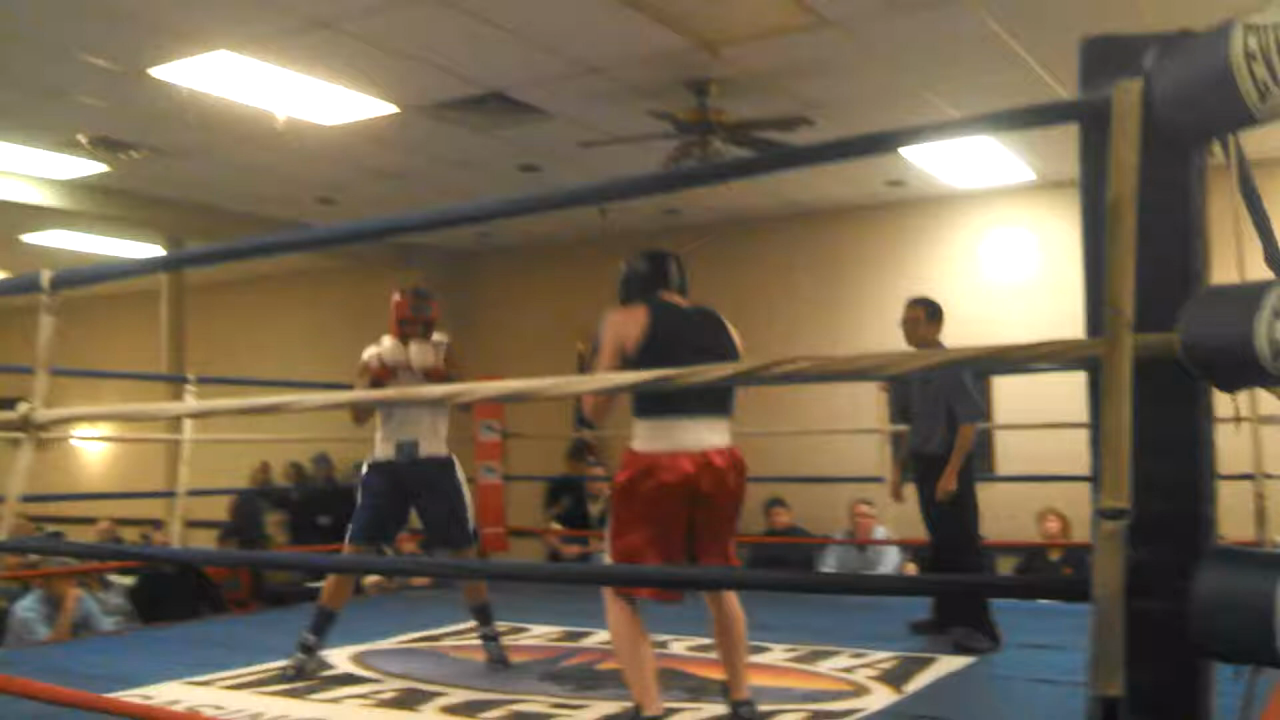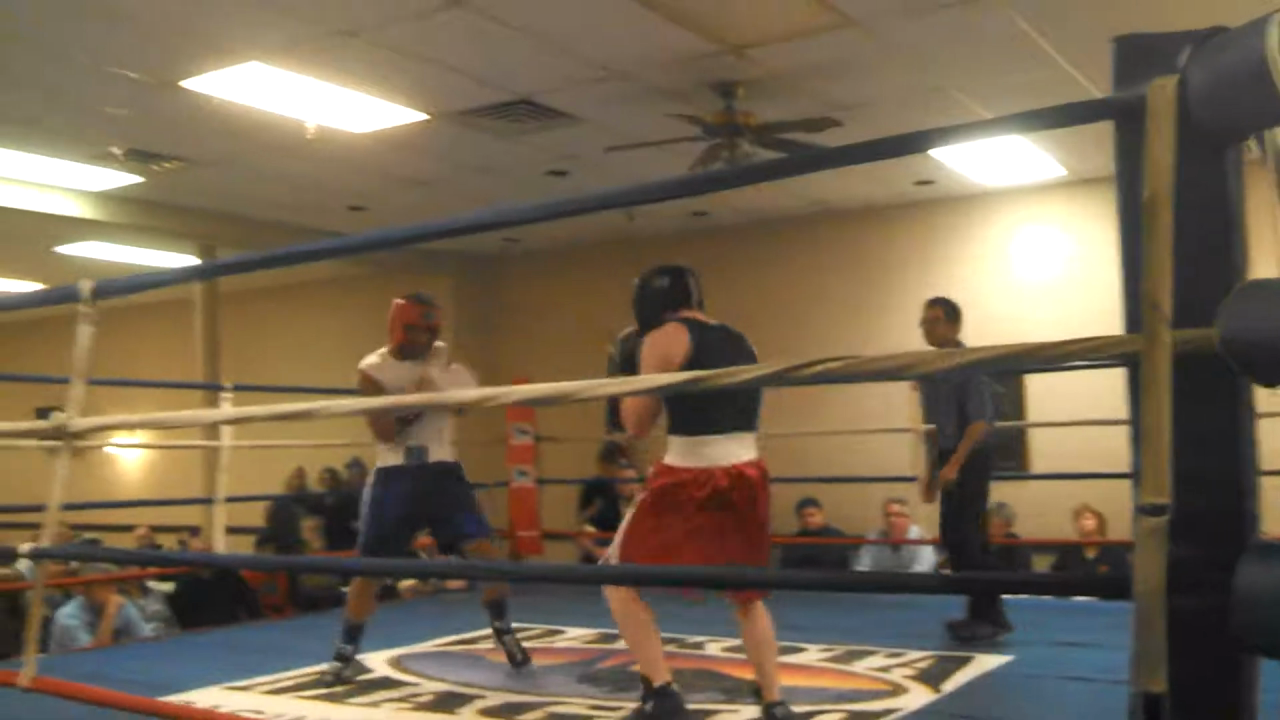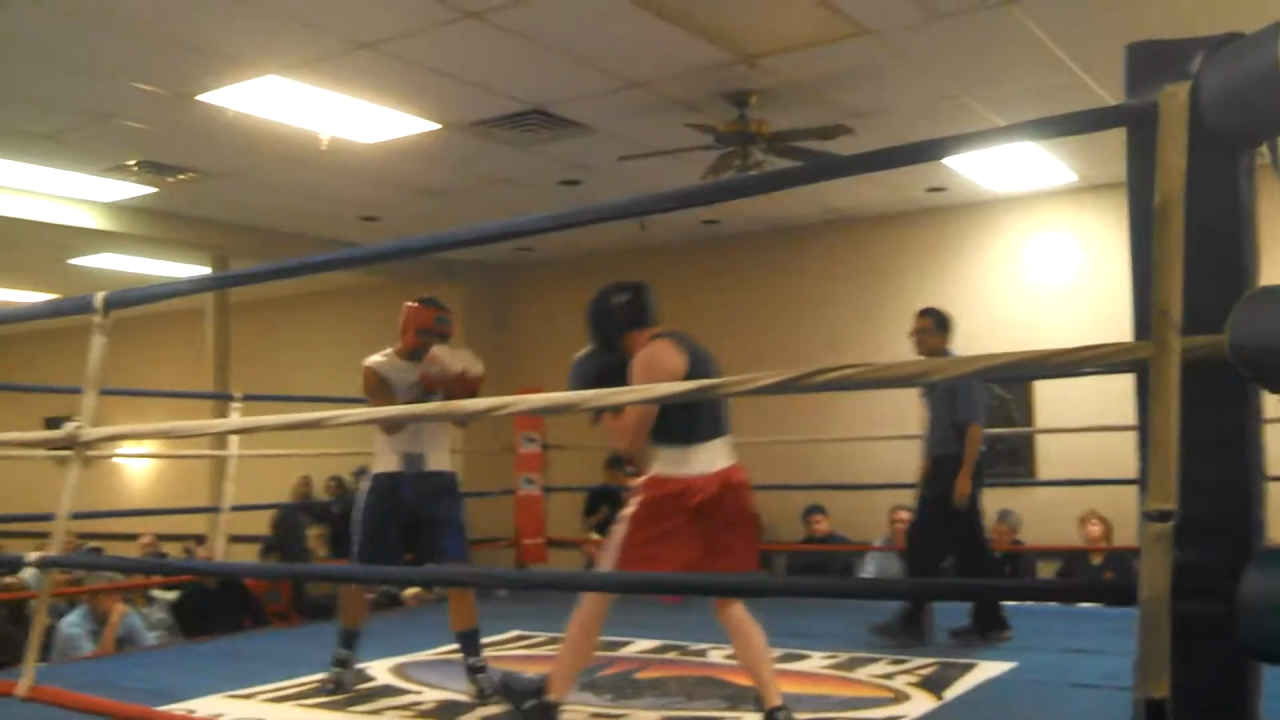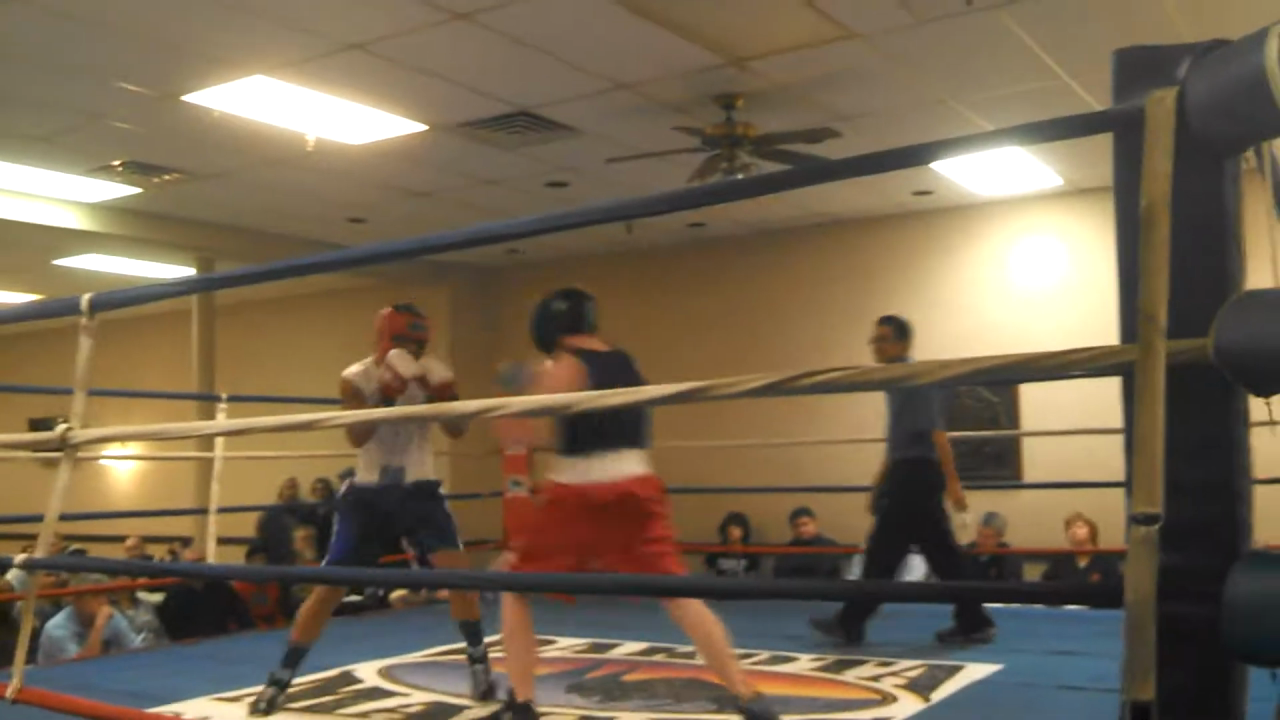
dt=0.2s
person 1, frame 1
left shoulder: (626, 321)
right shoulder: (725, 329)
left elbow: (593, 410)
left hip: (655, 468)
right hip: (719, 465)
left knee: (622, 597)
right knee: (721, 584)
person 1, frame 2
left shoulder: (663, 342)
right shoulder: (740, 343)
left elbow: (635, 425)
left wrist: (628, 379)
left hip: (688, 482)
right hip: (746, 478)
left knee: (620, 580)
right knee: (747, 598)
person 1, frame 3
left shoulder: (654, 357)
right shoulder: (693, 349)
left elbow: (631, 439)
left hip: (673, 493)
right hip: (726, 481)
left knee: (600, 594)
right knee: (728, 604)
person 1, frame 4
left shoulder: (560, 369)
right shoulder: (627, 365)
left elbow: (525, 437)
left wrist: (506, 417)
left hip: (574, 498)
right hip: (634, 491)
left knee: (514, 591)
right knee: (679, 599)
person 2, frame 1
left shoulder: (441, 349)
right shoulder: (372, 358)
right elbow: (359, 416)
left wrist: (441, 375)
right wrist: (378, 379)
left hip: (434, 465)
right hip: (386, 467)
left knee: (463, 553)
right knee: (352, 555)
left ankle: (488, 636)
right ankle: (310, 646)
person 2, frame 2
left shoulder: (439, 357)
right shoulder: (372, 370)
right elbow: (382, 432)
left wrist: (462, 392)
right wrist: (418, 405)
left hip: (441, 469)
right hip: (393, 477)
left knee: (483, 549)
left ankle: (503, 630)
right ankle: (345, 654)
person 2, frame 3
left shoulder: (445, 361)
right shoulder: (376, 369)
right elbow: (390, 424)
left wrist: (467, 387)
right wrist: (426, 385)
left hip: (437, 481)
right hip: (389, 481)
left ankle: (476, 668)
right ankle: (345, 659)
person 2, frame 4
left shoulder: (428, 375)
right shoulder: (355, 380)
left elbow: (457, 430)
right elbow: (358, 437)
left wrist: (446, 397)
right wrist: (387, 393)
left hip: (419, 490)
right hip: (368, 493)
left knee: (453, 564)
right knee: (330, 588)
left ankle: (478, 662)
right ankle: (281, 678)
person 3, frame 1
left shoulder: (953, 367)
right shoulder: (908, 370)
left elbow: (968, 423)
left wrist: (951, 473)
right wrist: (898, 470)
left hip: (950, 466)
right hip: (926, 465)
left knee: (962, 545)
right knee: (942, 543)
left ankle: (981, 629)
right ankle: (948, 616)
person 3, frame 2
right shoulder: (934, 369)
left elbow: (981, 421)
left wrist: (954, 463)
right wrist: (930, 472)
left hip: (968, 461)
right hip: (950, 461)
left knee: (960, 536)
right knee: (967, 538)
left ankle: (987, 614)
right ankle: (984, 614)
person 3, frame 3
left shoulder: (959, 372)
left elbow: (975, 427)
left wrist: (965, 476)
right wrist: (925, 478)
left hip: (955, 469)
right hip: (945, 469)
left knee: (924, 544)
right knee: (969, 548)
left ankle: (913, 621)
right ankle: (990, 621)
person 3, frame 4
left shoulder: (915, 380)
left elbow: (936, 433)
left wrist: (952, 481)
right wrist: (882, 479)
left hip: (914, 474)
right hip: (907, 473)
left knee: (883, 551)
right knee: (942, 551)
left ankle: (850, 623)
right ankle: (973, 622)
